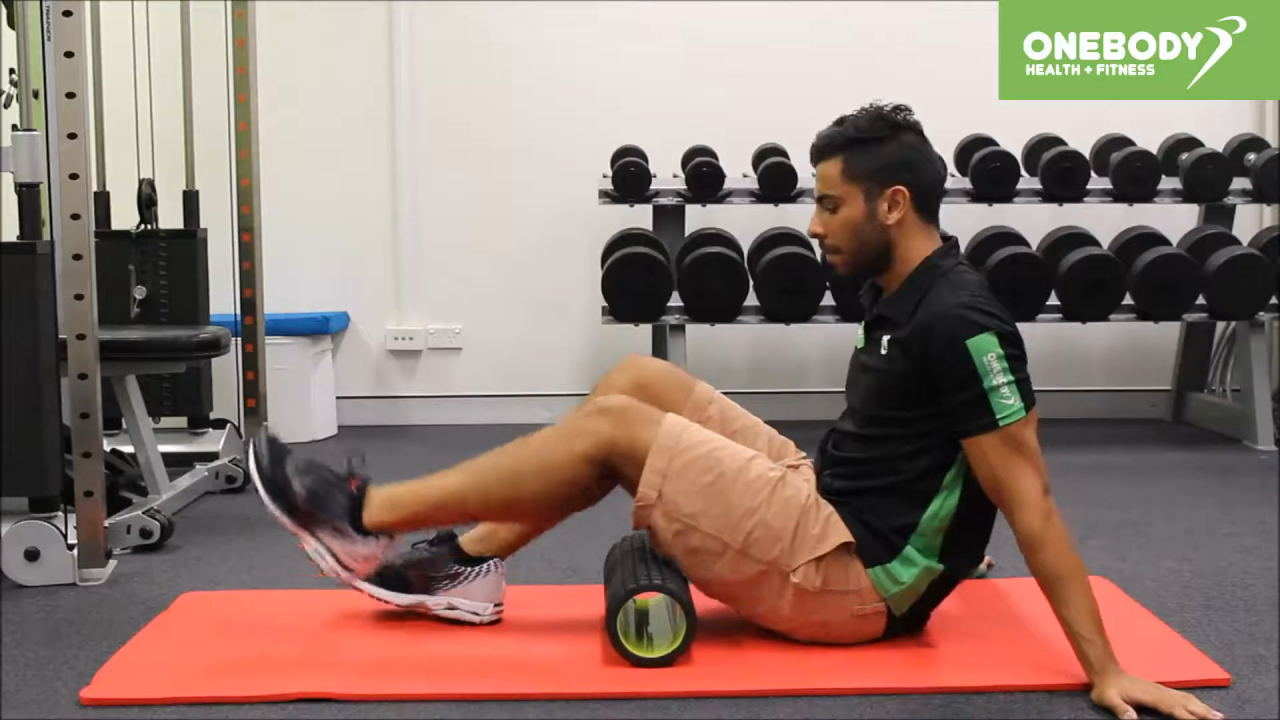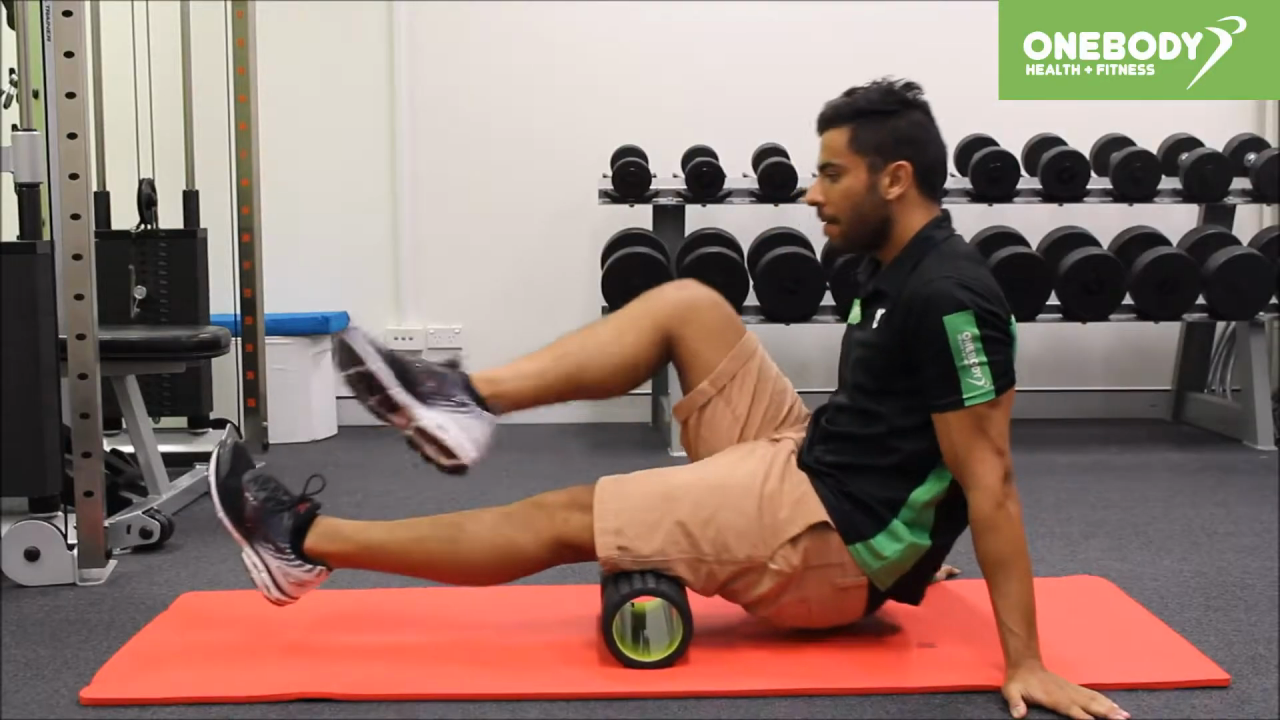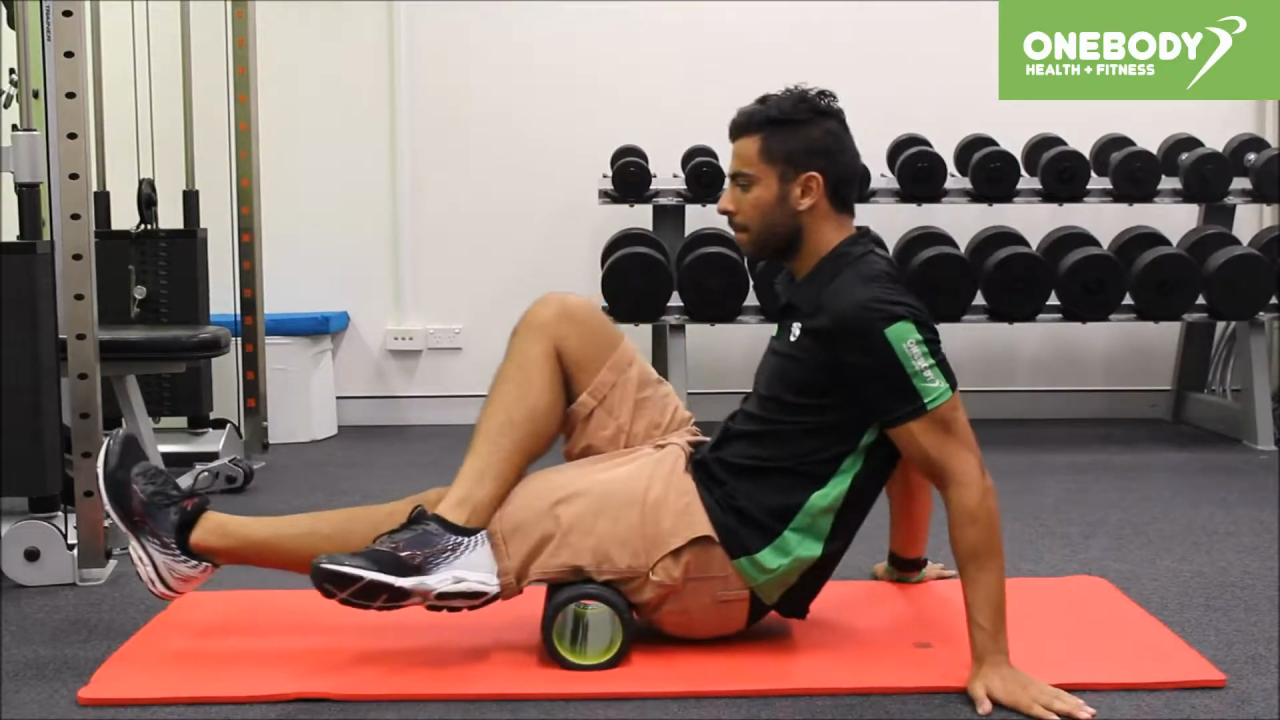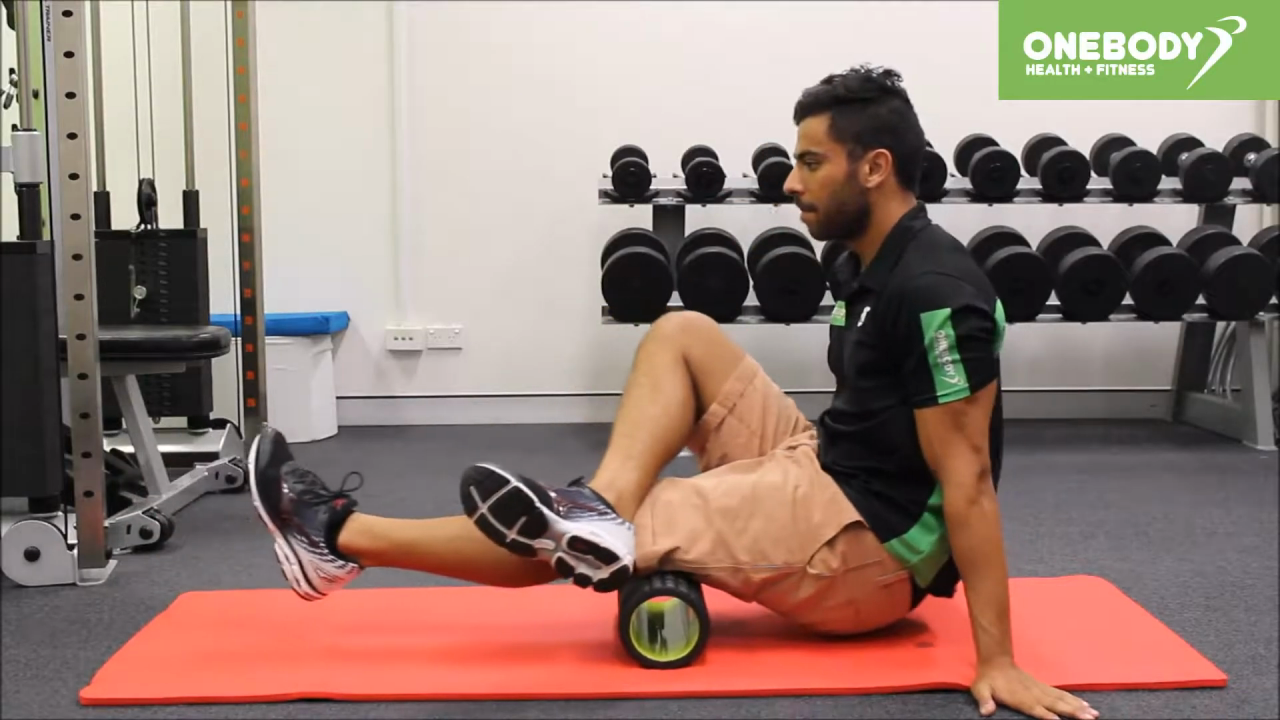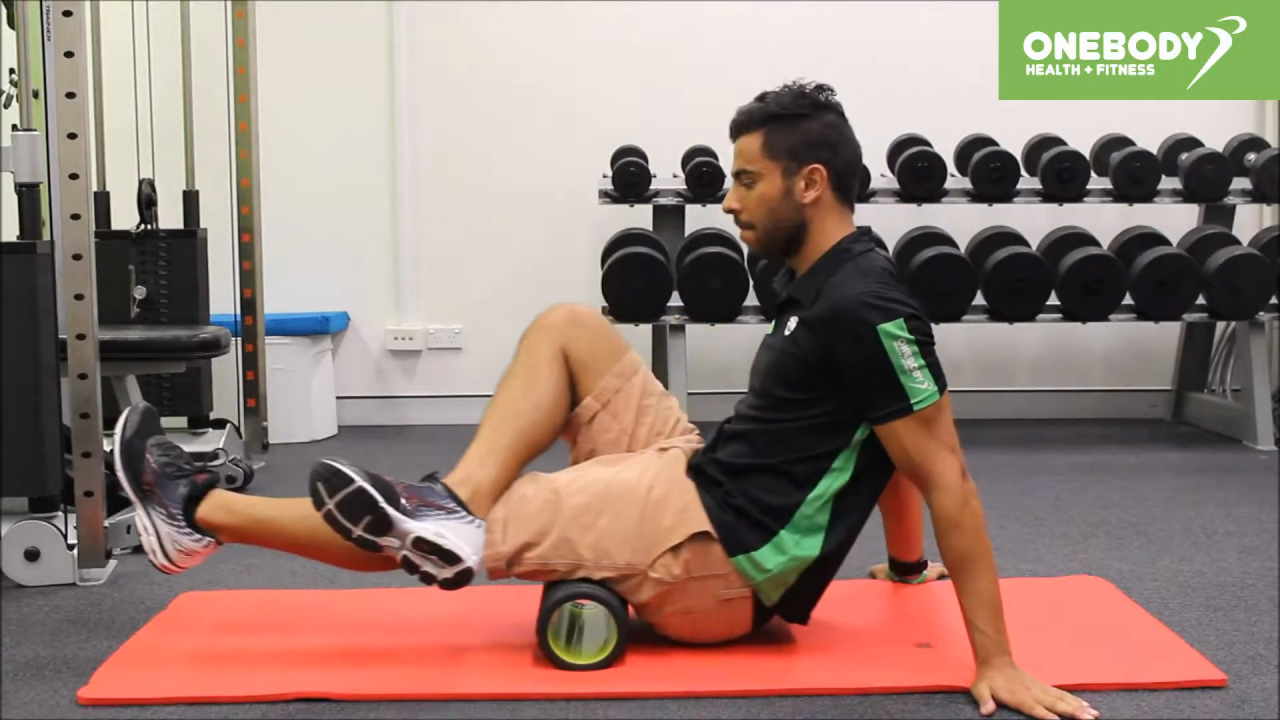
dt=1s
person 1, frame 1
left shoulder: (956, 322)
right shoulder: (903, 293)
left elbow: (1029, 500)
right wrist: (936, 544)
left hip: (846, 574)
right hip: (829, 506)
left knee: (612, 425)
right knee: (640, 380)
left ankle: (365, 520)
right ankle: (467, 566)
person 1, frame 2
left shoulder: (946, 297)
right shoulder: (897, 268)
left elbow: (989, 481)
right wrist: (909, 543)
left hip: (828, 543)
right hip: (810, 473)
left knee: (562, 519)
right knee: (687, 306)
left ankle: (310, 540)
right ankle: (465, 403)
person 1, frame 3
left shoulder: (865, 312)
right shoulder: (828, 283)
left elbow: (964, 476)
right elbow: (900, 444)
right wrist: (905, 559)
left hip: (708, 557)
right hip: (697, 479)
left knee: (438, 520)
right knee: (559, 320)
left ankle: (196, 535)
right ankle: (449, 541)
person 1, frame 4
left shoulder: (931, 290)
right shoulder: (884, 265)
left elbow: (967, 479)
right wrist: (934, 548)
left hip: (864, 552)
right hip: (828, 480)
left knee: (563, 544)
right knee: (681, 336)
left ankle: (342, 536)
right ankle: (597, 516)
person 1, frame 5
left shoulder: (858, 308)
right shoulder: (824, 280)
left elbow: (945, 478)
right elbow: (882, 447)
right wrist: (903, 561)
left hip: (715, 557)
right hip: (707, 486)
left knee: (420, 538)
right knee: (569, 328)
left ankle: (206, 513)
right ankle: (449, 510)
